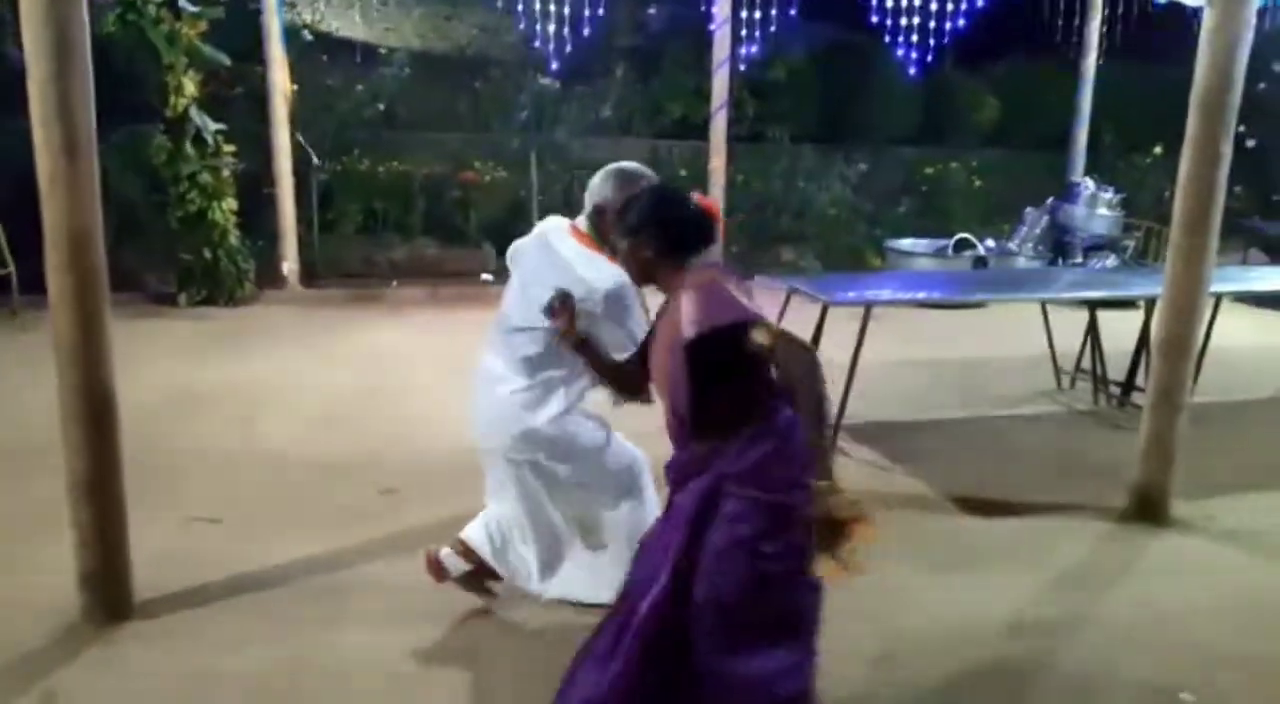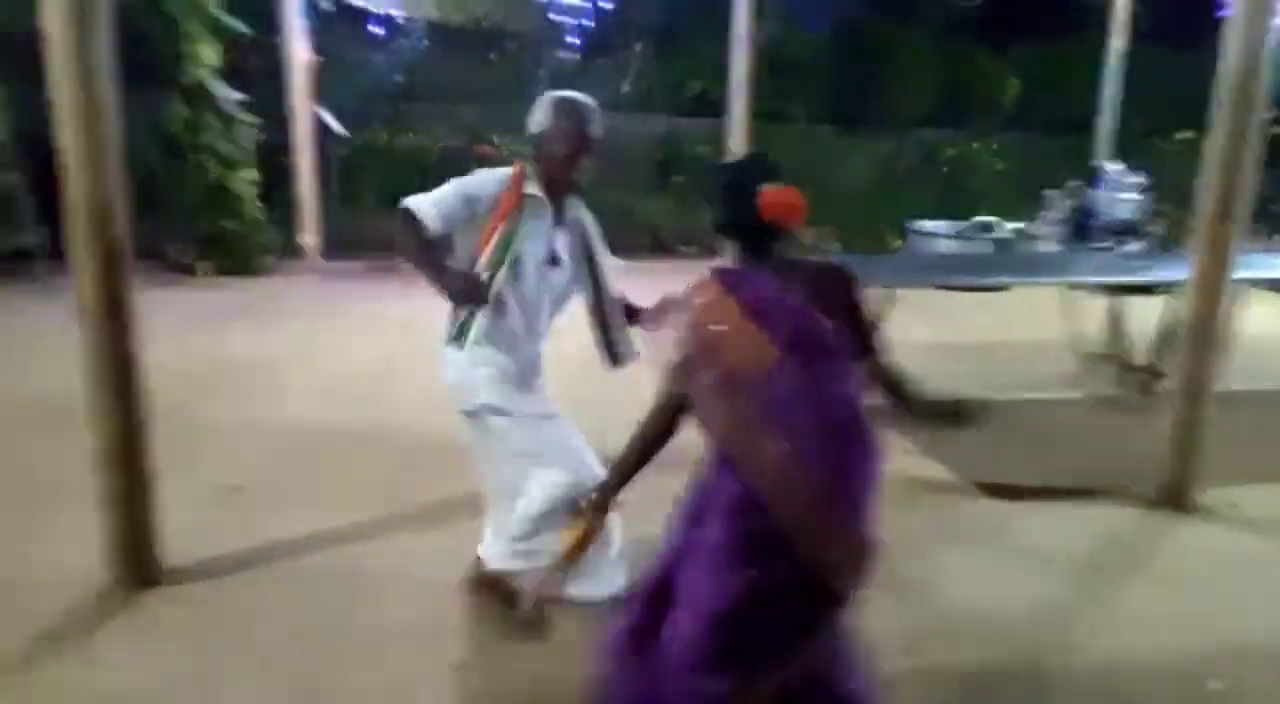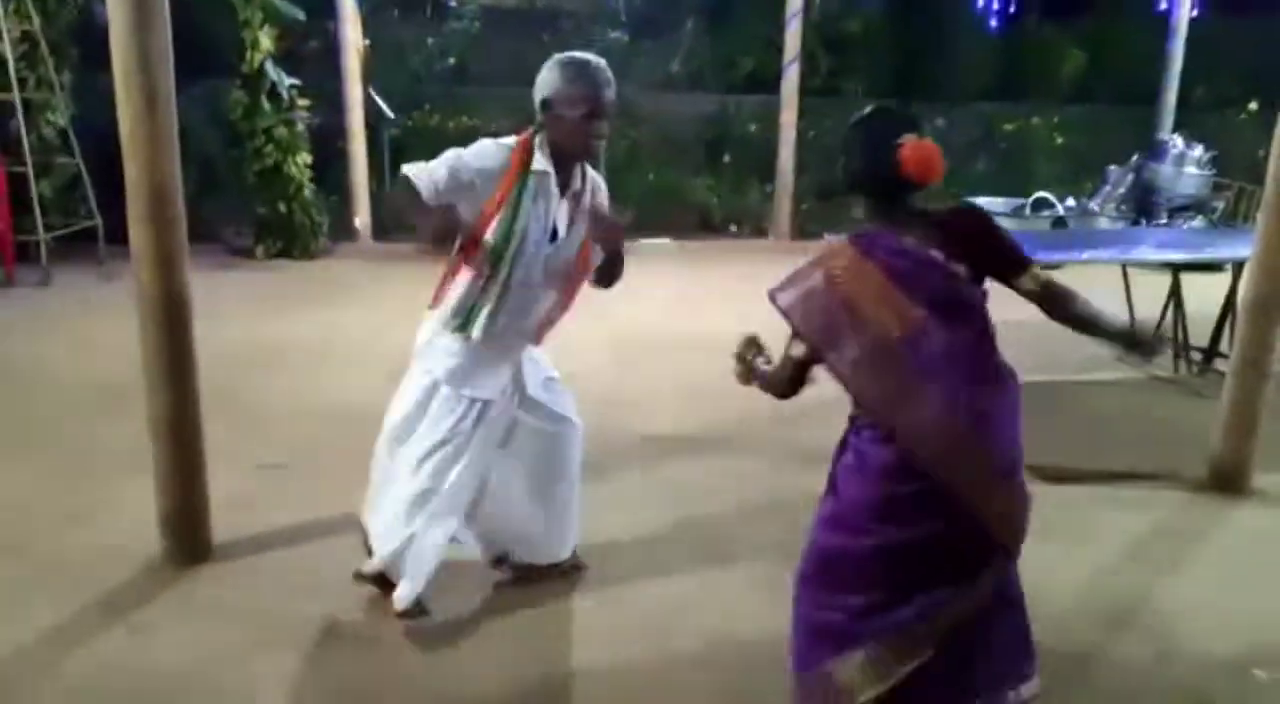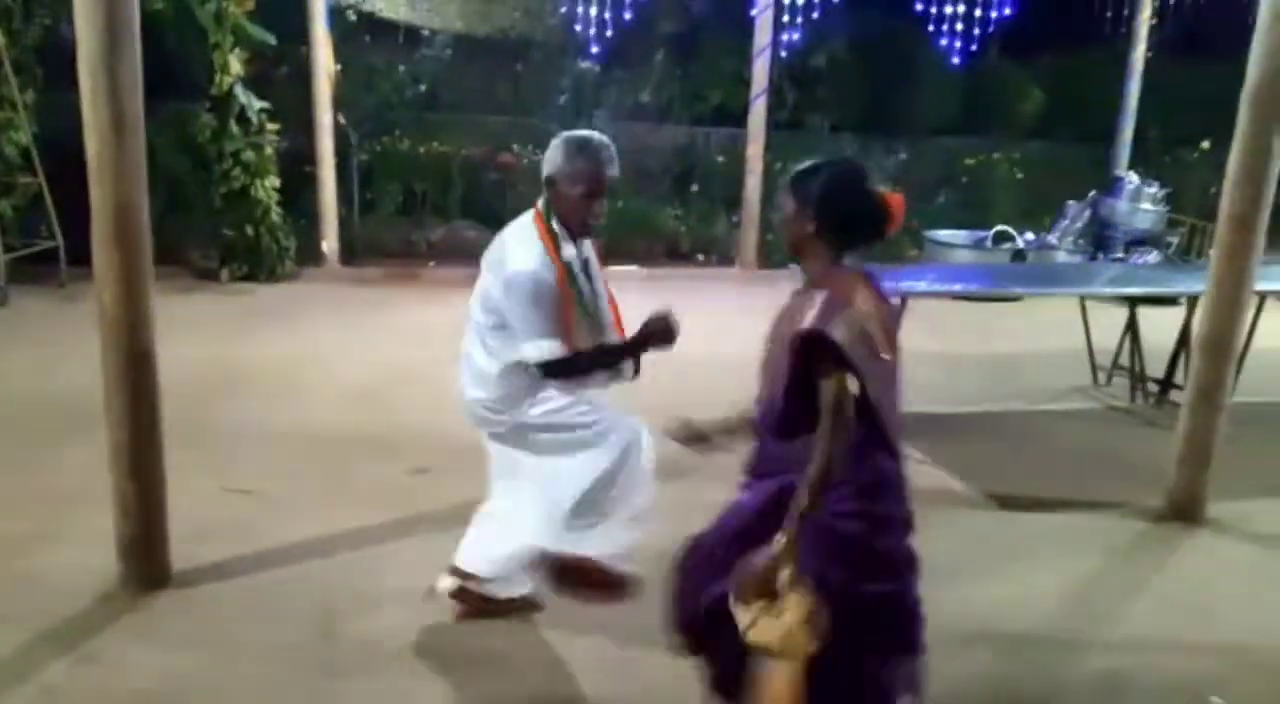
dt=0.4s
person 1, frame 1
left shoulder: (703, 294)
right shoulder: (679, 305)
left elbow: (797, 359)
right elbow: (632, 383)
left wrist: (821, 484)
right wrist: (576, 336)
left hip: (755, 483)
right hip: (719, 482)
left knee: (743, 641)
right knee: (666, 617)
person 1, frame 2
left shoulder: (707, 307)
right shoulder: (831, 286)
left elbow: (664, 420)
right elbow: (889, 384)
left wrist: (602, 496)
right wrist: (937, 408)
left hip: (756, 501)
right hip: (832, 492)
left knee: (708, 636)
right knee: (799, 609)
person 1, frame 3
left shoulder: (838, 272)
right shoulder: (966, 230)
left elbow: (786, 381)
right elbow: (1052, 297)
left wrist: (752, 366)
right wrist: (1126, 335)
left hip: (897, 457)
right hip: (979, 447)
left knee: (846, 591)
right knee: (976, 568)
person 1, frame 4
left shoulder: (837, 306)
right shoulder: (824, 298)
left elbow: (839, 429)
left wrist: (787, 540)
right wrist: (720, 429)
left hip: (837, 506)
right hip: (797, 493)
right knee: (706, 584)
person 2, frame 1
left shoulder: (548, 233)
right shoulder: (608, 285)
left elbow: (515, 259)
left hip: (498, 395)
right hip: (534, 415)
left knee: (530, 496)
right knee: (621, 475)
left ankle: (463, 556)
person 2, frame 2
left shoulder: (575, 218)
right shoulder: (493, 190)
left elbow: (597, 293)
right elbow: (412, 221)
left wrist: (642, 315)
right wrist: (446, 275)
left hip: (517, 364)
right hip: (486, 362)
left knee: (519, 470)
right knee: (565, 471)
left ankle: (498, 565)
right ankle: (504, 565)
person 2, frame 3
left shoulder: (592, 189)
right shoulder: (494, 162)
left elbow: (606, 275)
right elbow: (410, 185)
left wrist: (613, 243)
right wrist: (433, 222)
left hip: (518, 345)
right hip: (461, 344)
left knee: (553, 435)
right knee: (436, 462)
left ankle: (535, 553)
right ankle: (394, 566)
person 2, frame 4
left shoulder: (574, 239)
right shoulder: (526, 265)
left elbow: (589, 315)
right elbow: (550, 363)
left wrist: (634, 346)
right wrist: (638, 345)
left hip: (521, 386)
right hip: (507, 392)
left knee: (530, 487)
right knee: (624, 444)
left ankle: (482, 583)
right ankle: (572, 555)
